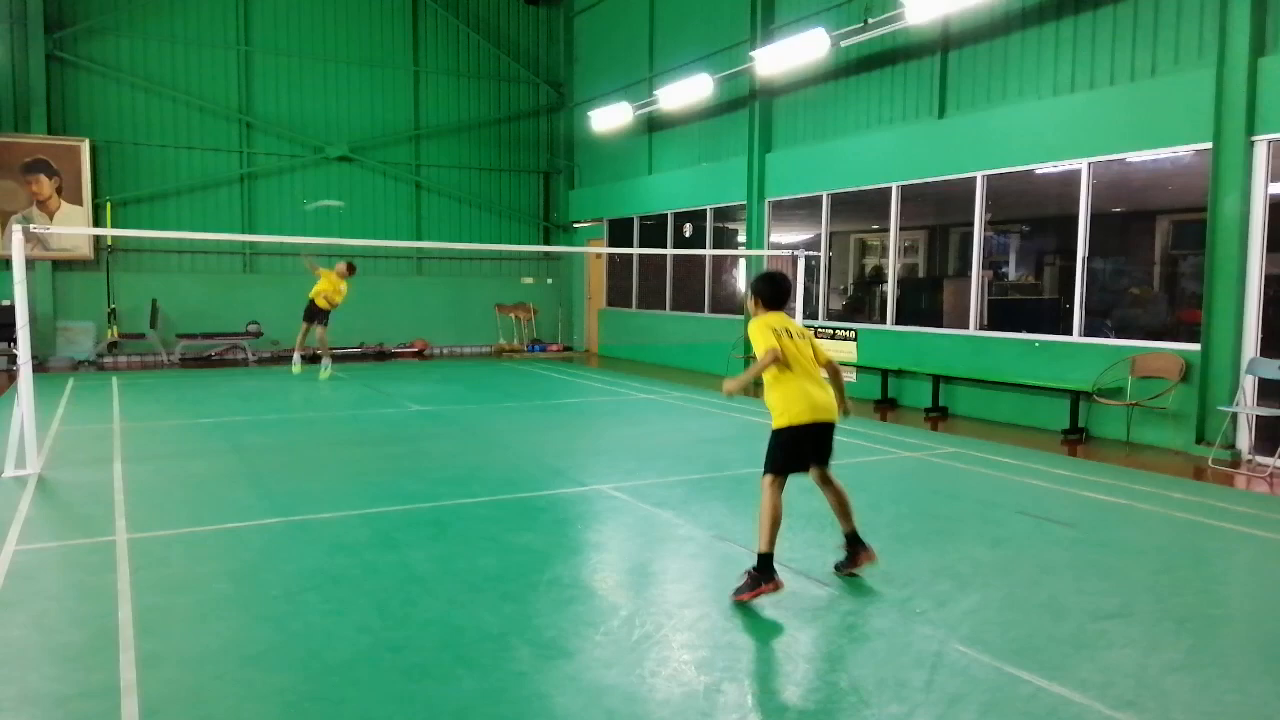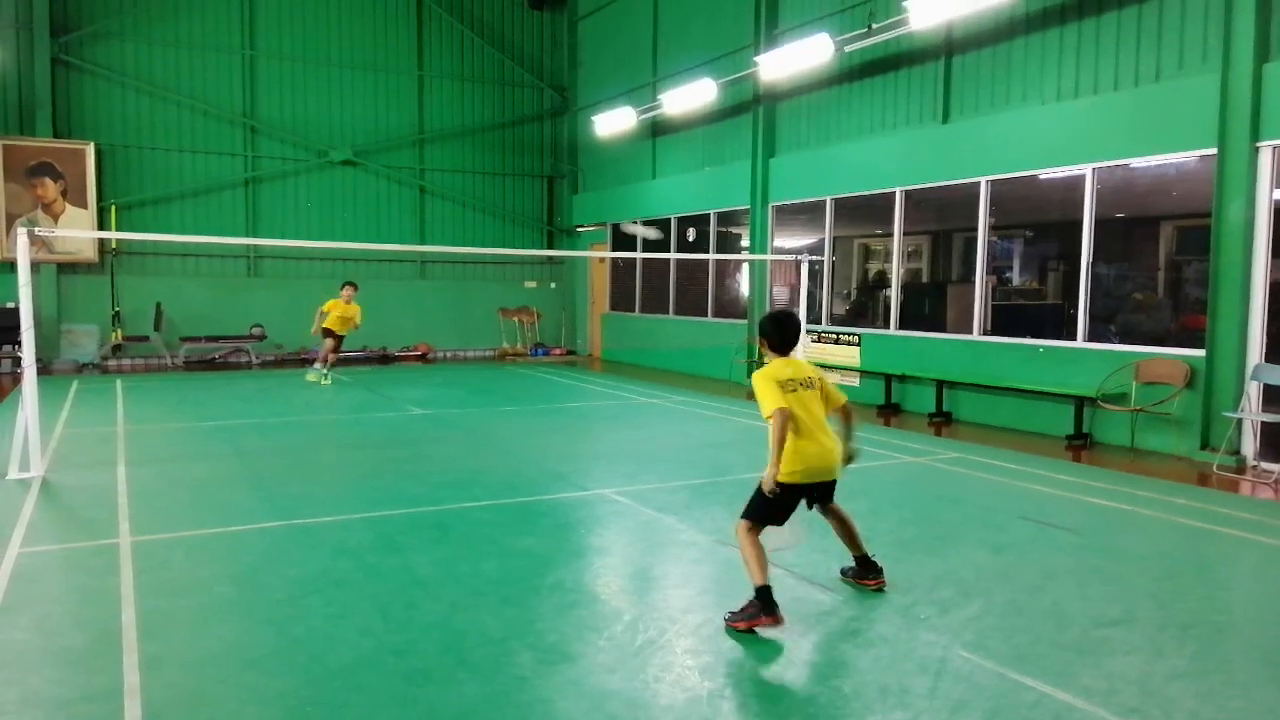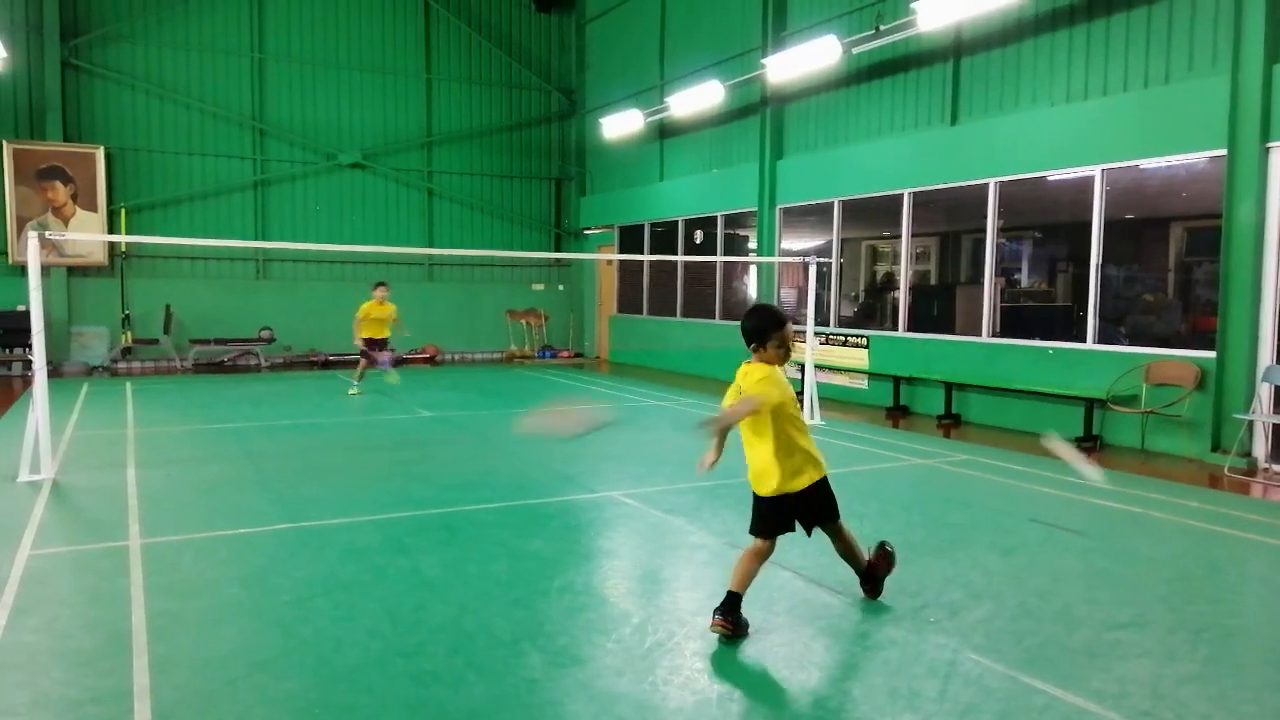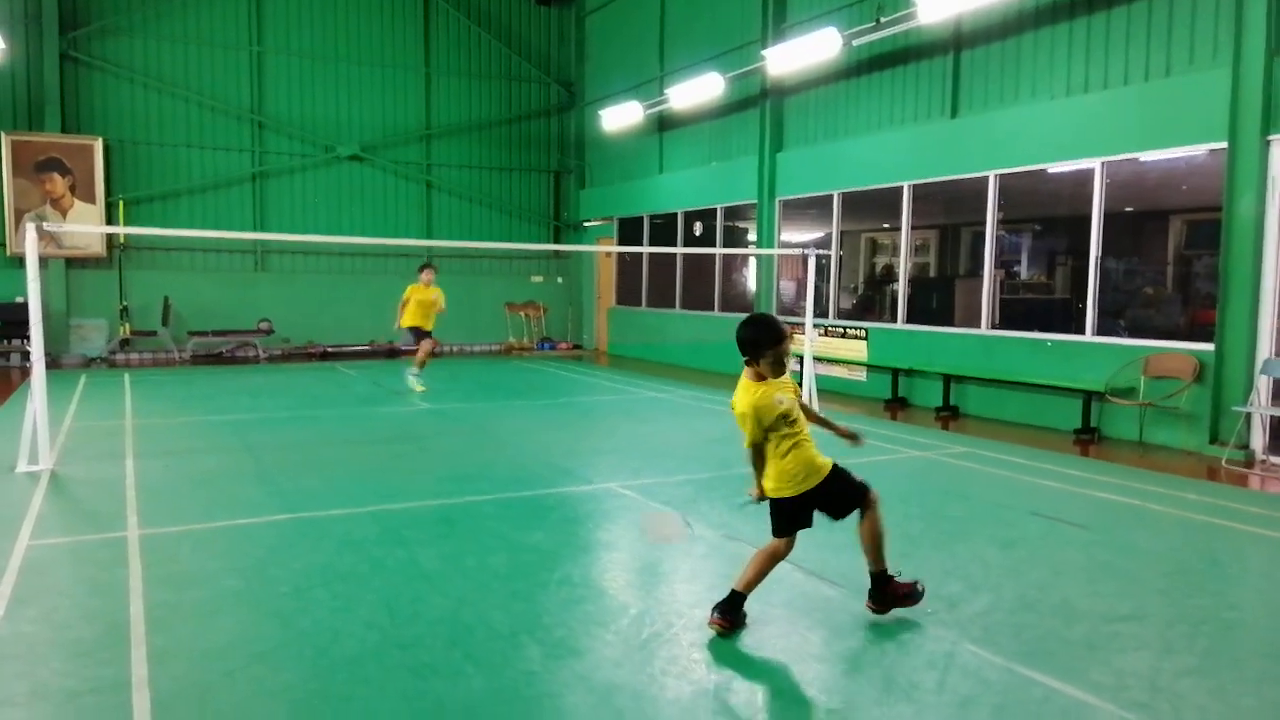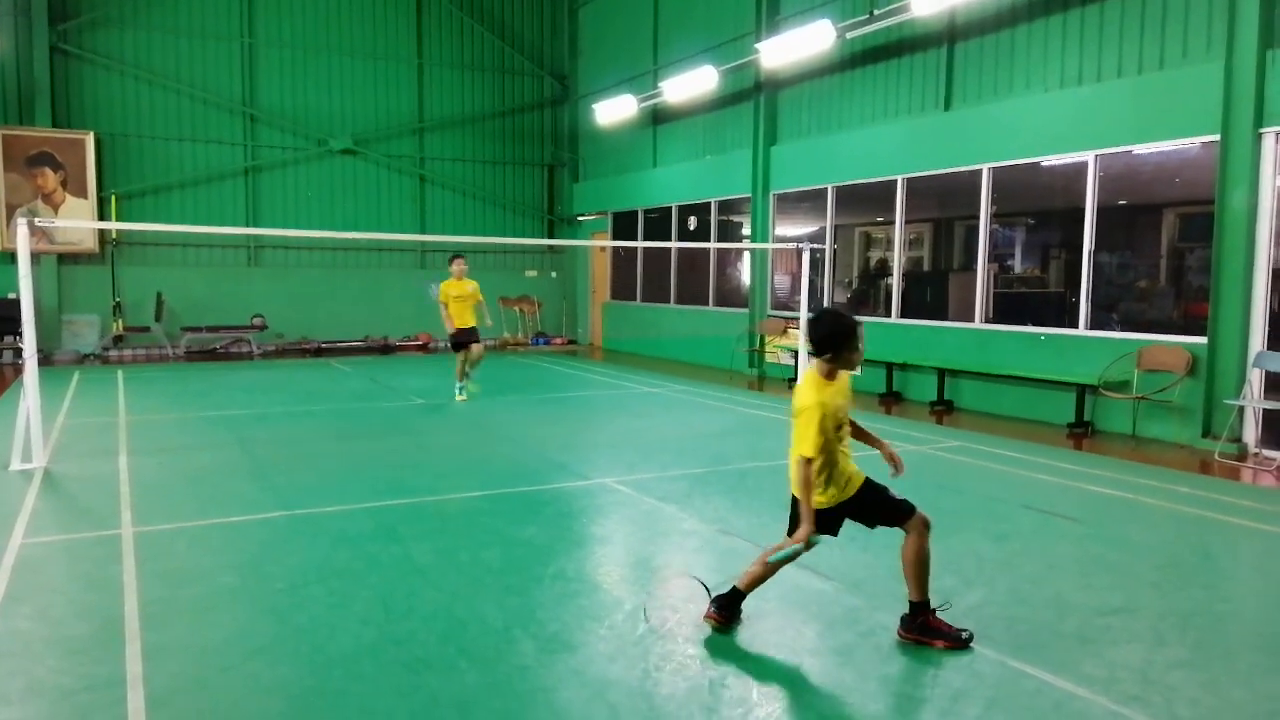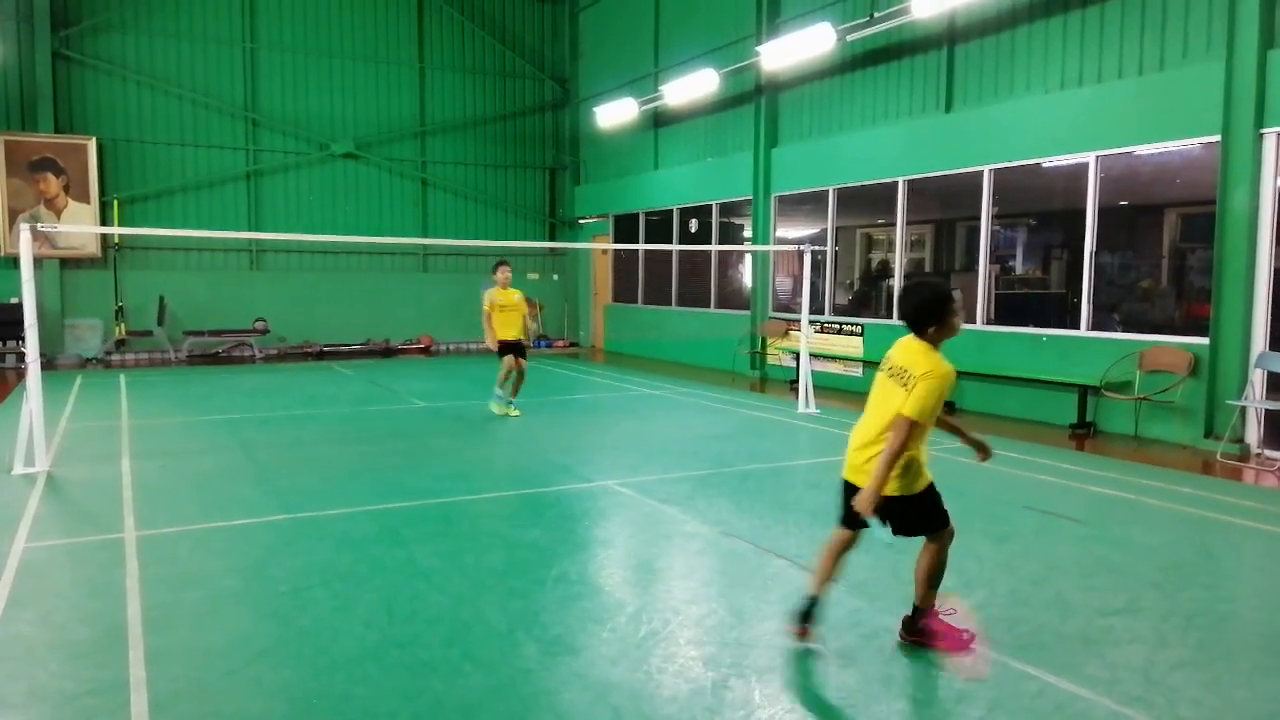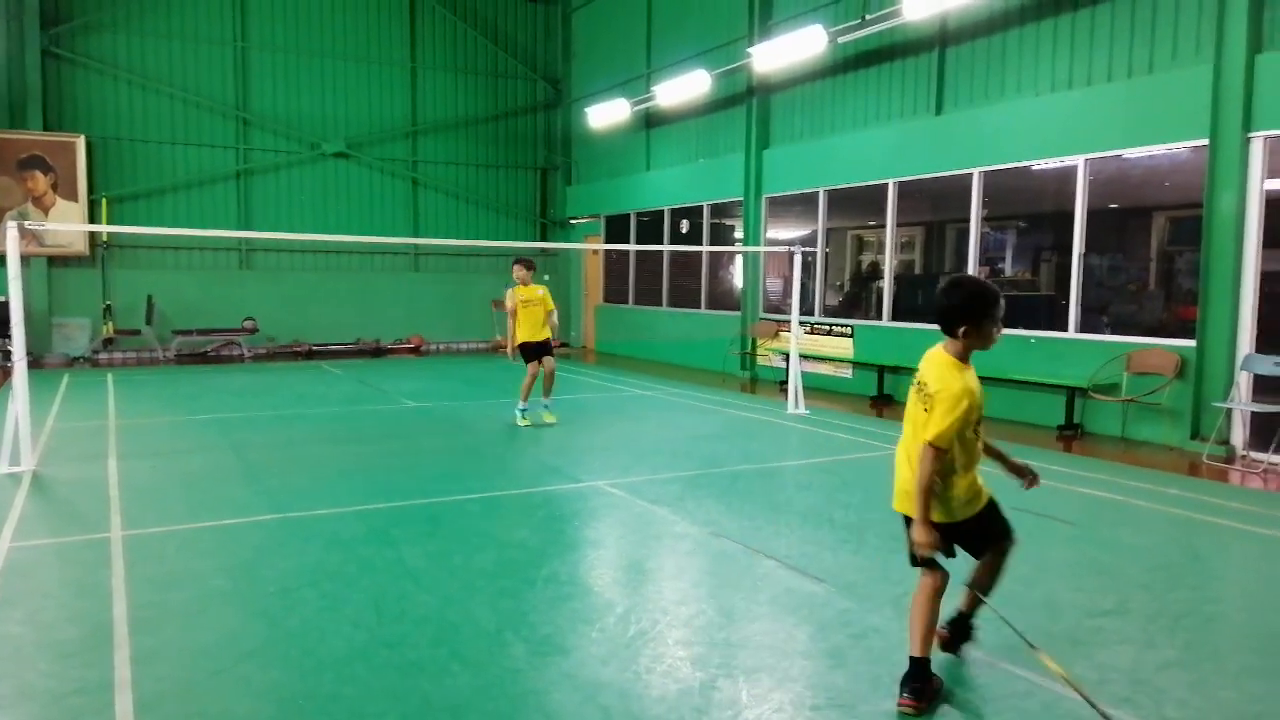
dt=0.3s
person 1, frame 1
left shoulder: (760, 325)
right shoulder: (798, 328)
left elbow: (772, 356)
right elbow: (832, 366)
left wrist: (740, 381)
right wrist: (842, 400)
left hip: (795, 415)
right hip: (824, 410)
left knee: (772, 483)
right knee: (822, 475)
left ankle: (764, 570)
right ankle: (855, 545)
person 1, frame 2
left shoulder: (764, 376)
right shoulder: (811, 371)
left elbow: (780, 417)
right elbow: (845, 407)
left wrist: (772, 468)
right wrist: (847, 444)
left hip: (793, 465)
right hip: (827, 459)
left knee: (747, 529)
right knee: (827, 506)
left ankle: (764, 604)
right ankle: (867, 569)
person 1, frame 3
left shoulder: (745, 373)
right shoulder: (767, 377)
left elbow: (727, 414)
right elbow: (752, 404)
left wrist: (715, 451)
left hip: (768, 478)
right hip: (802, 474)
left knee: (761, 544)
right knee: (834, 529)
left ankle: (727, 611)
right ankle: (869, 579)
person 1, frame 4
left shoulder: (776, 376)
right shoulder: (749, 403)
right elbow: (755, 448)
left wrist: (835, 428)
right wrist: (760, 484)
left hip: (814, 467)
right hip: (792, 480)
left knee: (790, 539)
right knee: (858, 506)
right ankle: (882, 589)
person 1, frame 5
left shoulder: (833, 374)
right shoulder: (814, 402)
right elbow: (804, 462)
left wrist: (880, 445)
right wrist: (808, 520)
left hip: (835, 480)
right hip: (825, 487)
left knee: (794, 544)
right knee: (917, 525)
left ankle: (728, 602)
right ankle: (918, 619)
person 1, frame 6
left shoulder: (902, 348)
right shoulder: (938, 370)
right elbow: (901, 430)
left wrist: (966, 436)
right wrist: (873, 489)
left hip: (860, 461)
right hip: (896, 472)
left knee: (846, 533)
right knee: (939, 535)
left ankle: (809, 607)
right ankle: (920, 621)
person 1, frame 7
left shoulder: (936, 356)
right shoulder: (960, 387)
right elbow: (929, 453)
left wrist: (1007, 462)
right wrist: (923, 521)
left hip: (911, 491)
right hip: (946, 497)
left knee: (932, 577)
right knee: (998, 545)
left ankle: (916, 679)
right ankle: (958, 624)
